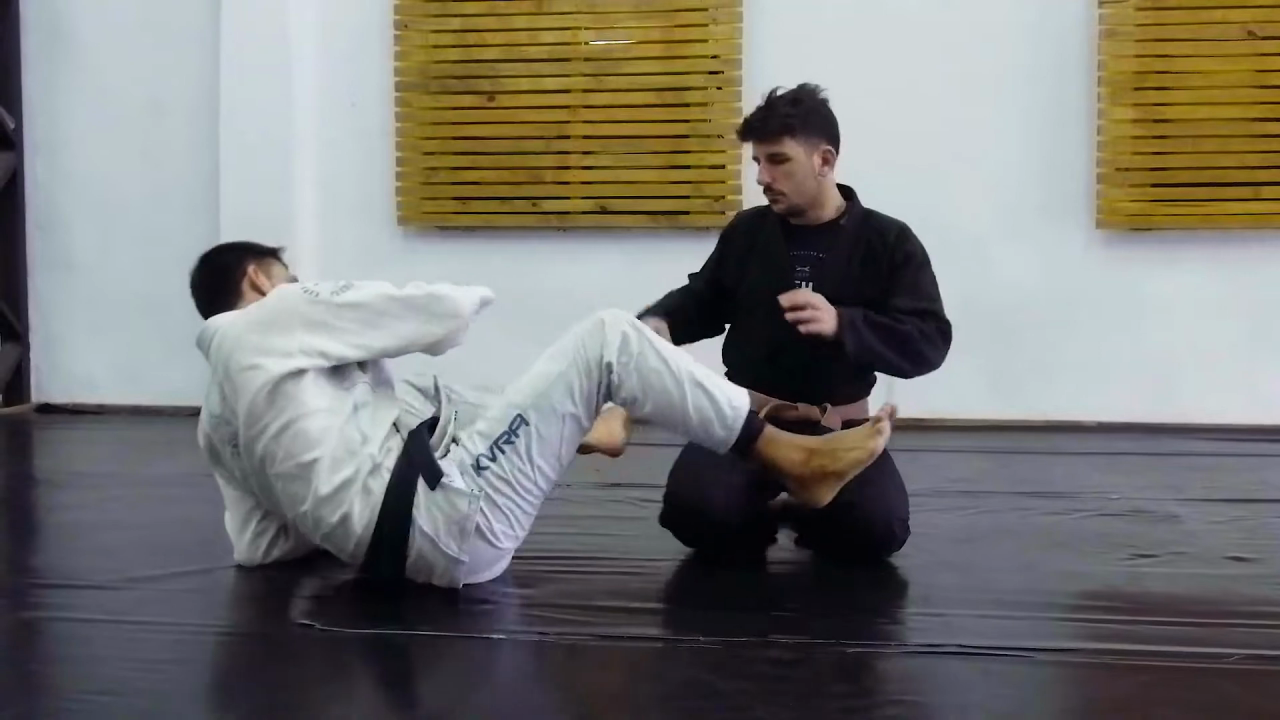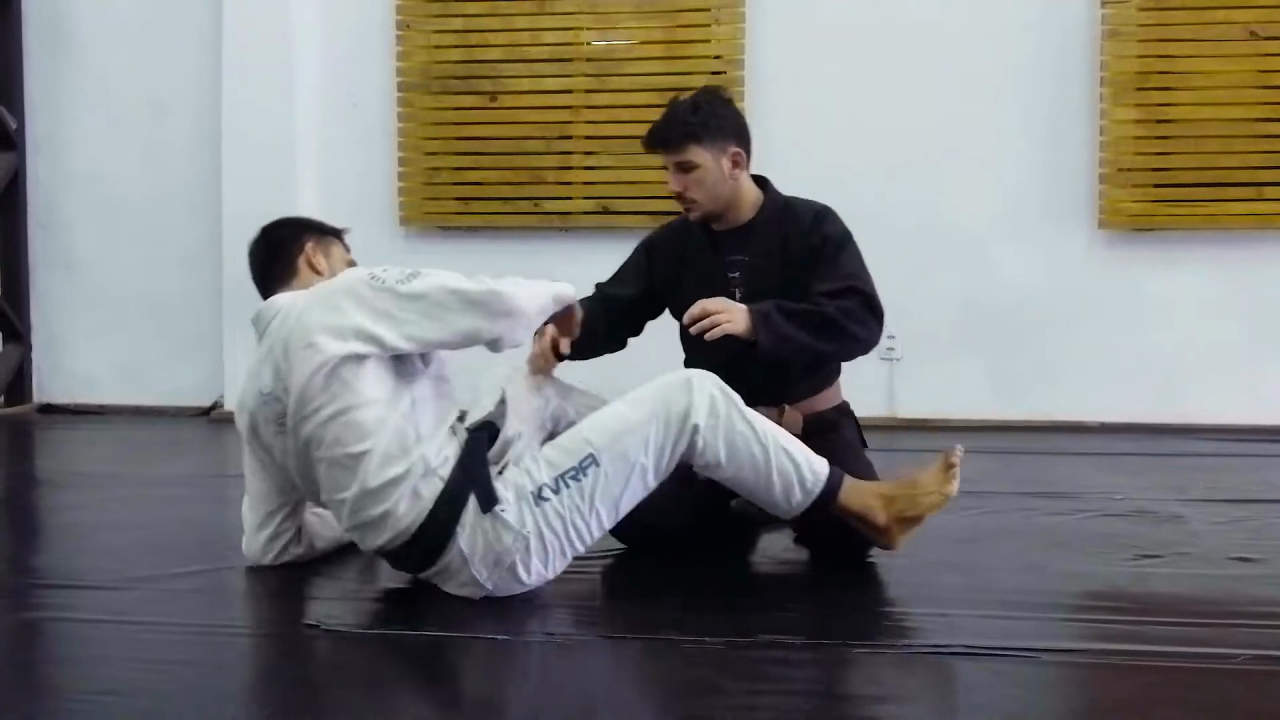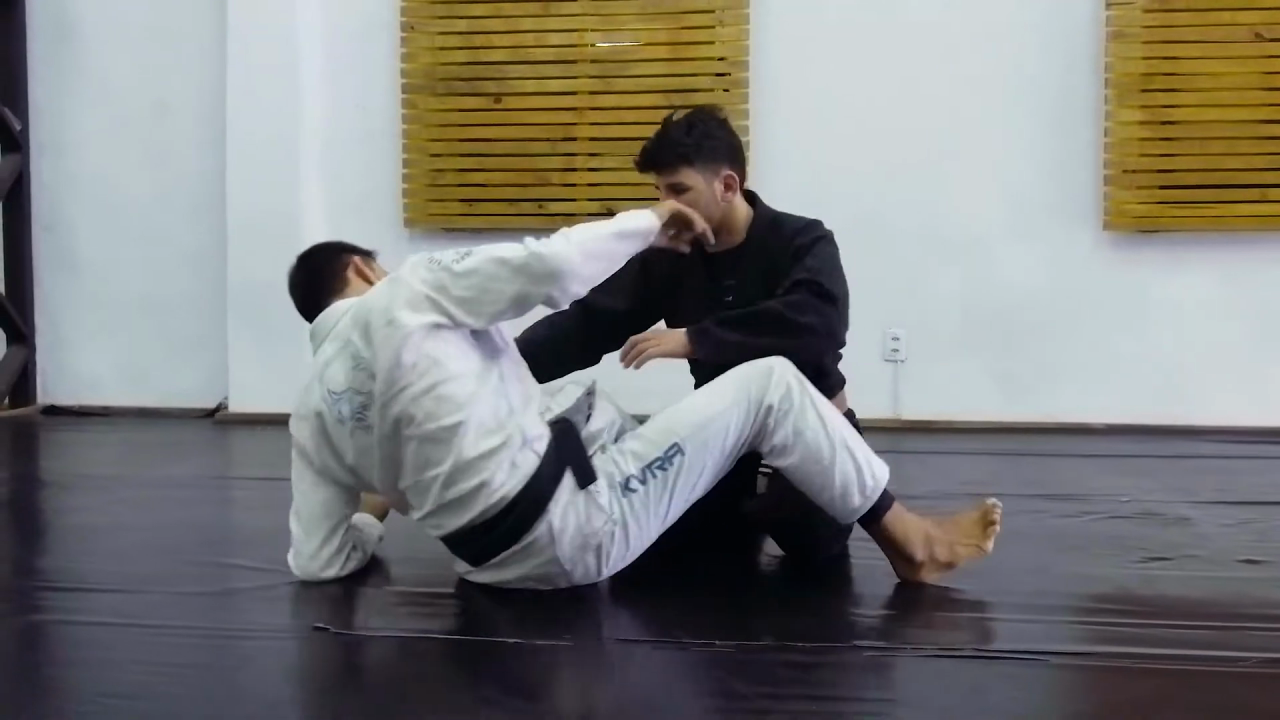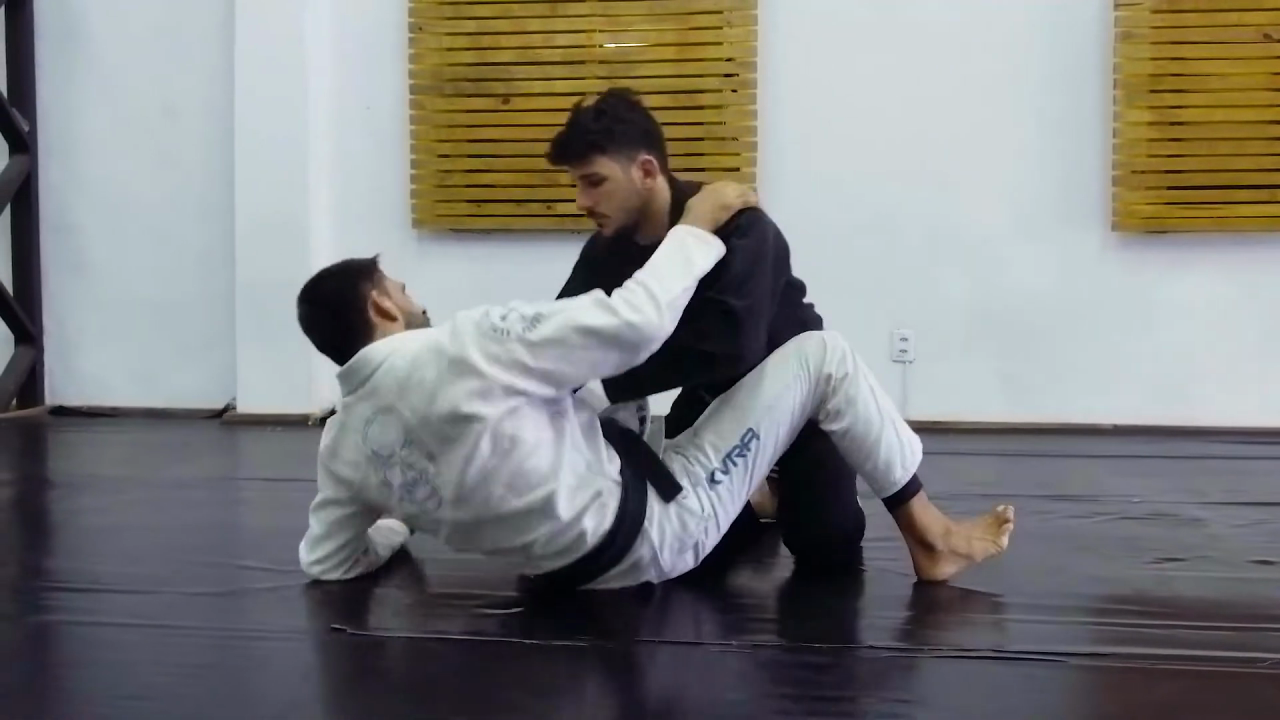
dt=0.4s
person 1, frame 1
left shoulder: (216, 422)
right shoulder: (277, 317)
left elbow: (258, 546)
right elbow: (439, 313)
right wrist: (473, 293)
left hip: (400, 549)
right hip: (454, 523)
left knee: (405, 396)
right knee: (609, 337)
left ankle: (575, 434)
right ankle: (795, 460)
person 1, frame 2
left shoulder: (255, 396)
right shoulder: (340, 299)
left elbow: (269, 546)
right elbow: (499, 308)
right wrist: (559, 297)
left hip: (435, 550)
right hip: (495, 542)
left knee: (533, 395)
right knee: (691, 398)
right ankle: (869, 507)
person 1, frame 3
left shoulder: (312, 410)
right shoulder: (408, 292)
left elbow: (318, 563)
right elbow: (552, 266)
left wrist: (374, 513)
right wrist: (650, 221)
left hip: (496, 557)
right hip: (572, 526)
left knee: (594, 412)
right knee: (770, 383)
right ankle: (906, 539)
person 1, frame 4
left shoulder: (343, 441)
right shoulder: (461, 347)
left elbow: (326, 563)
right elbow: (634, 324)
left wrist: (398, 523)
right wrist: (697, 226)
left hip: (567, 569)
right hip: (655, 533)
right knee: (819, 355)
left ankle: (756, 499)
right ankle: (929, 532)
person 2, frame 1
left shoulder: (886, 242)
right shoulder: (746, 232)
left elbow: (930, 341)
right elbow: (702, 302)
left wrist: (839, 323)
right wrist: (658, 321)
left hip: (838, 429)
left knee: (877, 530)
right knee: (696, 514)
left ankle: (806, 508)
right ankle: (772, 507)
person 2, frame 2
left shoulder: (813, 229)
right shoulder: (672, 243)
left elbow: (860, 322)
right elbow: (616, 309)
left wrist: (757, 321)
right wrist: (566, 331)
left hip: (810, 425)
left knee: (850, 531)
right knee: (637, 520)
right ankle: (751, 508)
person 2, frame 3
left shoulder: (801, 243)
right shoulder: (667, 260)
left elbow: (821, 323)
right elbow: (591, 321)
left wrist: (695, 339)
right wrist: (513, 356)
left knee: (810, 535)
left ankle: (765, 507)
right ankle: (746, 506)
person 2, frame 4
left shoulder: (736, 229)
right shoulder: (607, 252)
left elbow: (728, 343)
left wrist: (607, 373)
right hip: (710, 404)
left knee: (827, 546)
left ankle: (783, 492)
right ankle: (759, 498)
